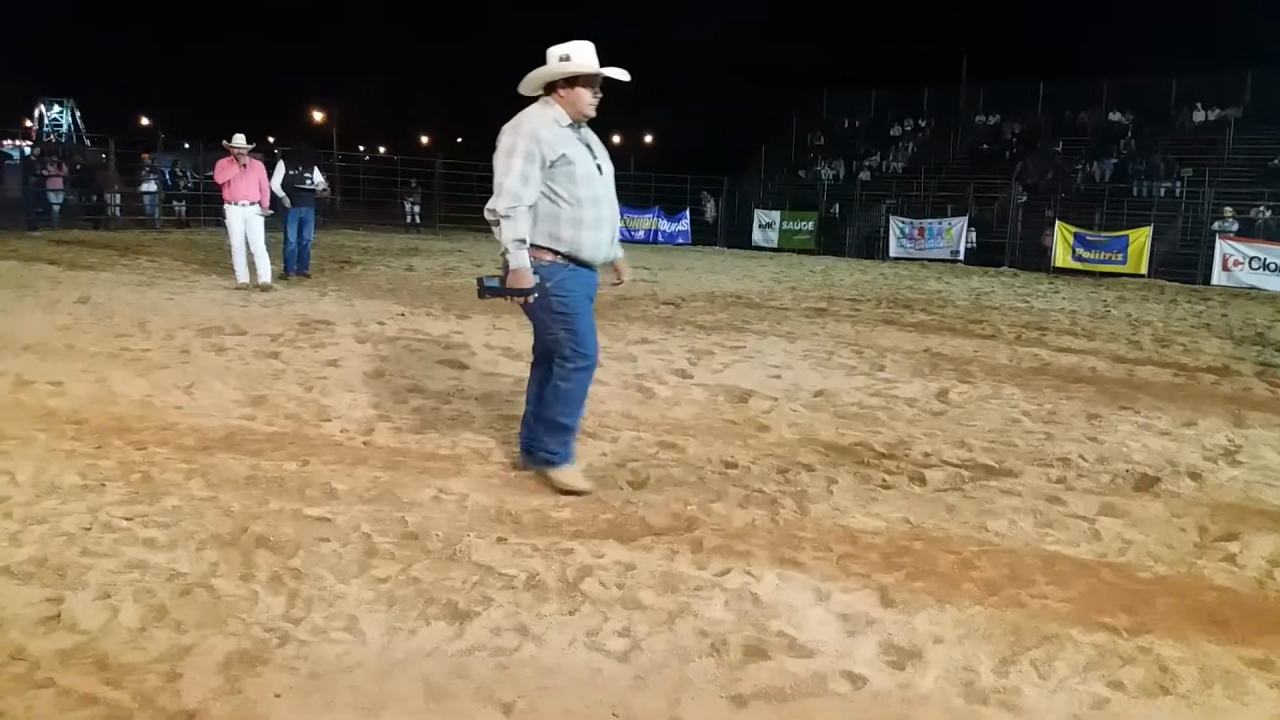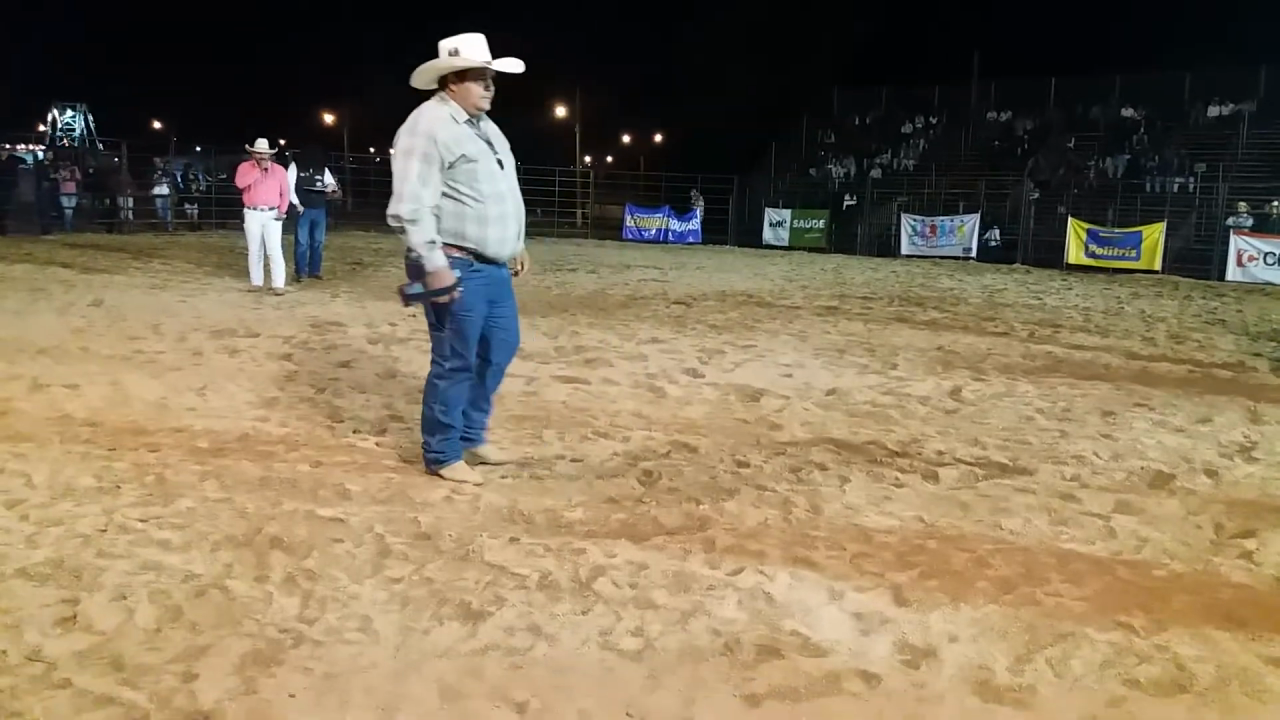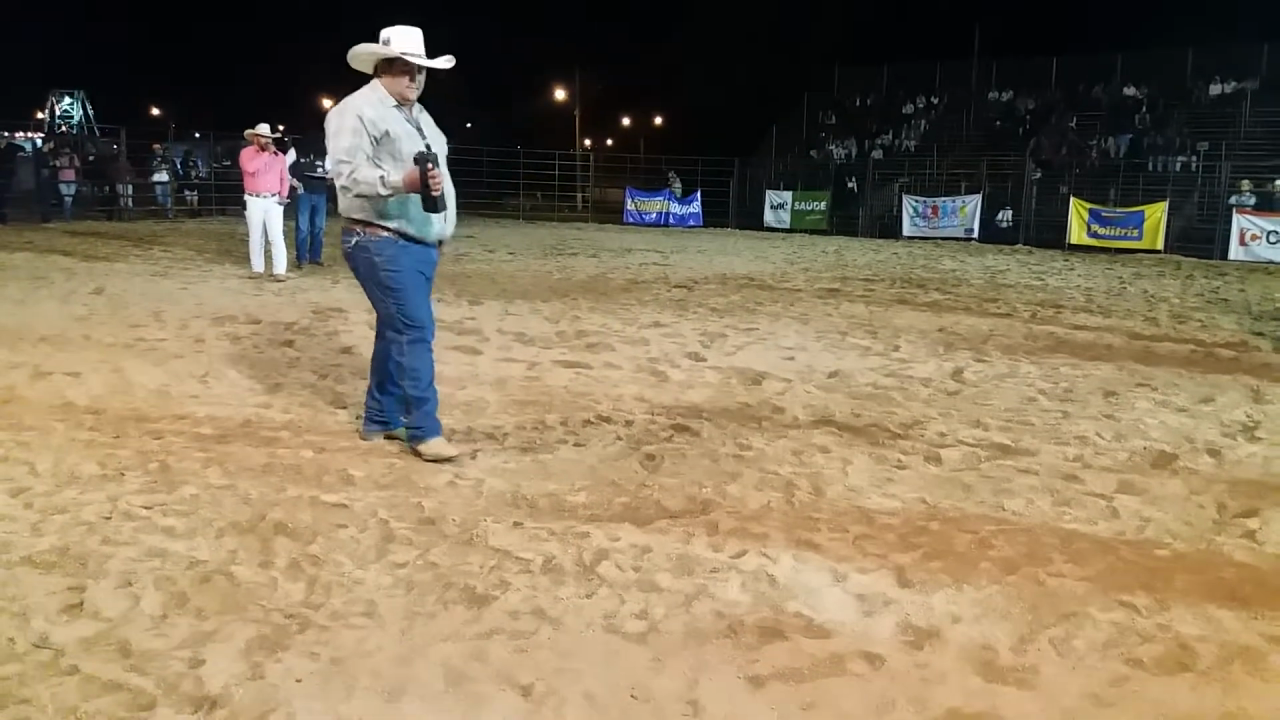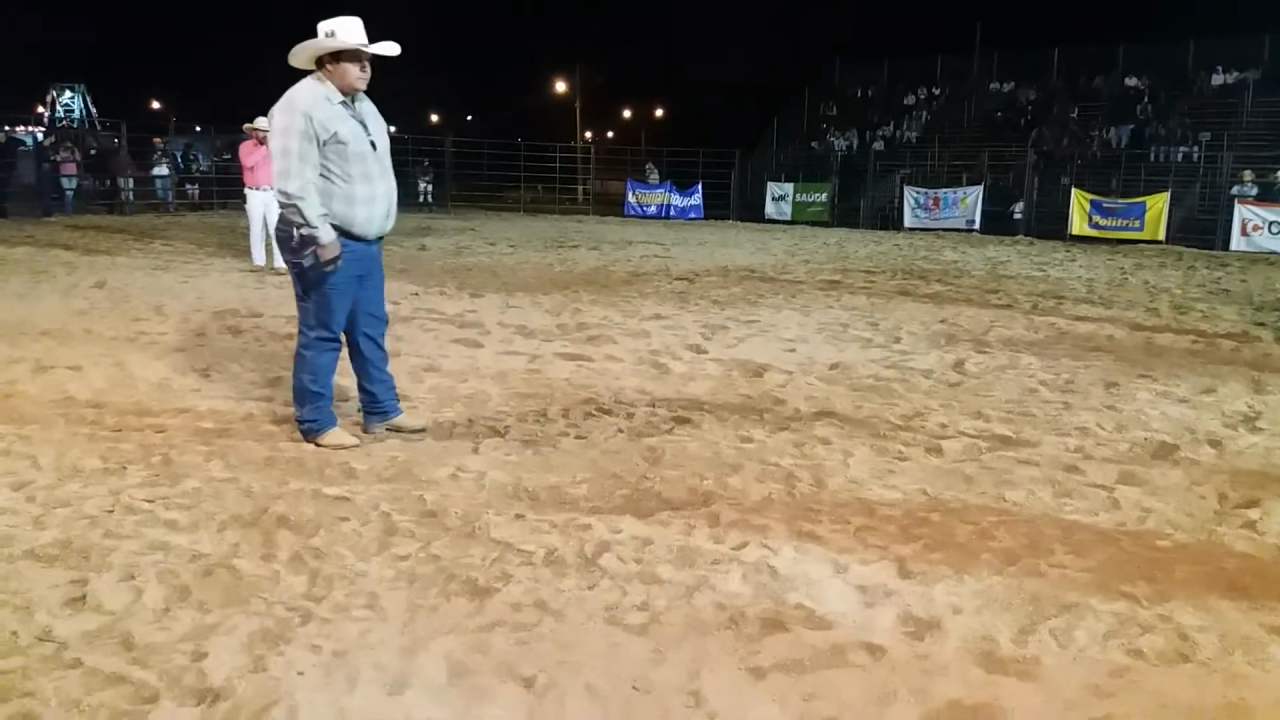
dt=0.7s
person 1, frame 1
left shoulder: (581, 133)
right shoulder: (531, 129)
left elbow: (597, 201)
right elbow: (509, 203)
left wrist: (614, 253)
right wrist: (517, 263)
left hip: (579, 268)
right hip: (548, 270)
left knee: (554, 360)
right knee: (577, 360)
left ankle: (536, 449)
right ankle: (556, 456)
person 1, frame 2
left shoulder: (482, 126)
right shoulder: (427, 128)
right elbow: (410, 207)
left wrist: (517, 244)
right wrist: (433, 265)
left hip: (492, 266)
right hip: (453, 267)
left knee: (500, 348)
right knee: (456, 361)
left ankle: (470, 436)
right ankle: (443, 454)
person 1, frame 3
left shoulder: (418, 116)
right shoulder: (356, 111)
left elbow: (436, 174)
right elbow: (349, 174)
left wrist: (438, 208)
right wrist: (404, 181)
left hip: (421, 244)
right hip: (382, 244)
left knee: (397, 332)
right knee: (414, 332)
left ankle: (381, 418)
right ankle: (424, 429)
person 1, frame 4
left shoulder: (360, 104)
right shoulder: (301, 106)
right elbow: (293, 185)
left wrist: (378, 226)
right wrist: (323, 237)
left hip: (366, 242)
right hip: (327, 243)
left knee: (369, 326)
right knee: (323, 333)
left ankle: (381, 410)
right ankle: (316, 423)
